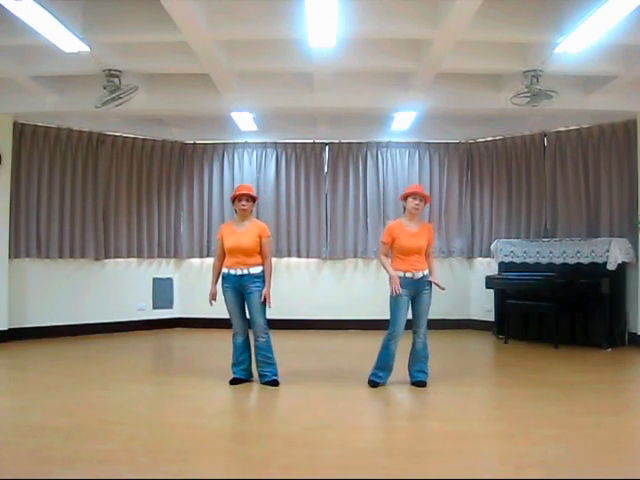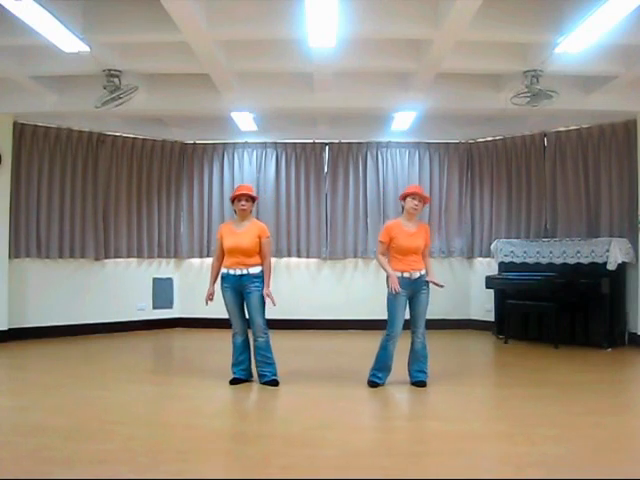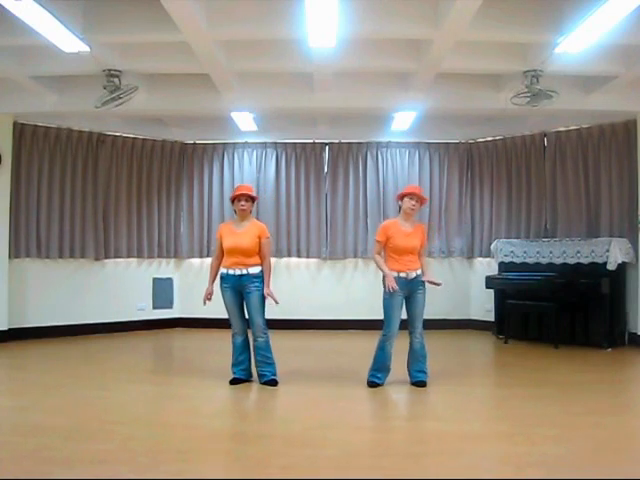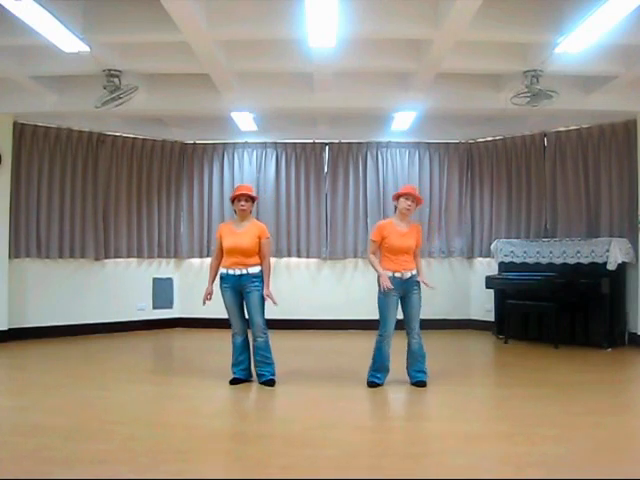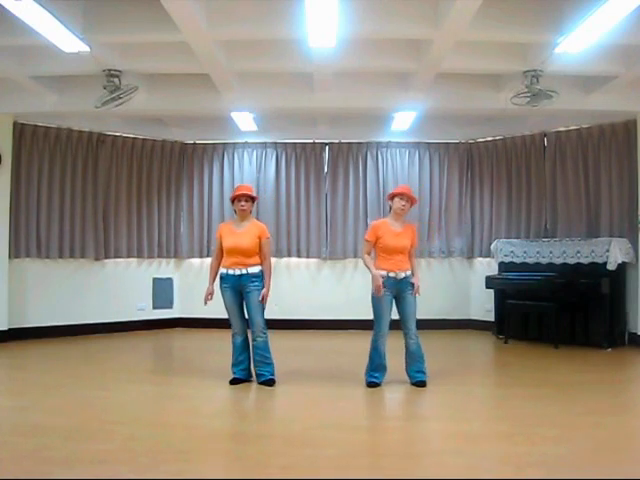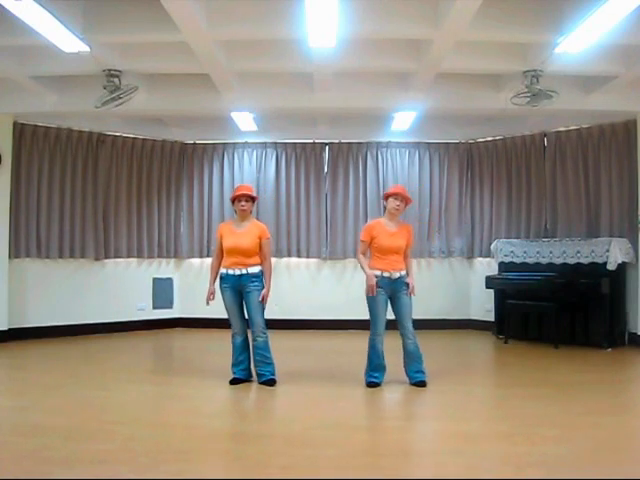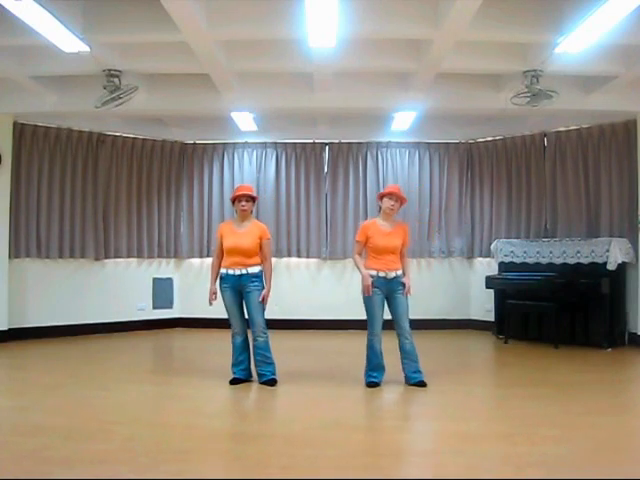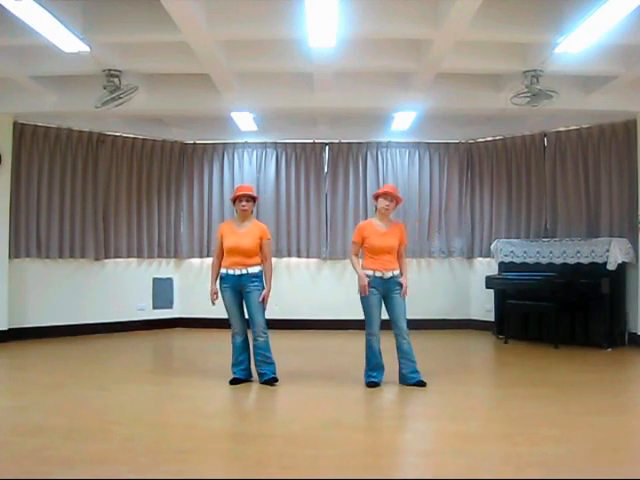
dt=0.1s
person 1, frame 1
left shoulder: (428, 228)
right shoulder: (393, 227)
right elbow: (383, 255)
left wrist: (433, 275)
right wrist: (392, 274)
left hip: (423, 282)
right hip: (402, 282)
left knee: (420, 331)
right knee: (396, 330)
left ankle: (418, 374)
right ankle: (379, 374)
person 1, frame 2
left shoulder: (424, 229)
right shoulder: (391, 226)
right elbow: (380, 255)
left wrist: (430, 275)
right wrist: (390, 274)
left hip: (420, 282)
right hip: (399, 282)
left knee: (419, 331)
right knee: (394, 331)
left ankle: (418, 374)
right ankle: (378, 375)
person 1, frame 3
left shoulder: (421, 229)
right shoulder: (387, 226)
right elbow: (376, 254)
left wrist: (425, 274)
right wrist: (387, 273)
left hip: (416, 282)
right hip: (395, 282)
left knee: (416, 331)
right knee: (390, 331)
left ankle: (418, 374)
right ankle: (377, 375)
person 1, frame 4
left shoulder: (416, 229)
right shoulder: (382, 226)
right elbow: (372, 254)
left wrist: (421, 275)
right wrist: (381, 273)
left hip: (411, 281)
right hip: (390, 282)
left knee: (414, 330)
right knee: (386, 331)
left ankle: (417, 374)
right ankle: (377, 375)
person 1, frame 5
left shoulder: (411, 229)
right shoulder: (377, 226)
right elbow: (366, 254)
left wrist: (415, 276)
right wrist: (375, 273)
left hip: (405, 282)
right hip: (384, 281)
left knee: (411, 330)
right knee: (381, 331)
left ankle: (417, 374)
right ankle: (375, 375)
person 1, frame 6
left shoulder: (406, 229)
right shoulder: (372, 226)
right elbow: (360, 254)
left wrist: (411, 277)
right wrist: (368, 273)
left hip: (400, 281)
right hip: (378, 281)
left knee: (408, 330)
right knee: (377, 331)
left ankle: (415, 374)
right ankle: (375, 375)
person 1, frame 7
left shoulder: (402, 228)
right shoulder: (367, 226)
right elbow: (357, 254)
left wrist: (407, 277)
right wrist: (364, 273)
left hip: (396, 281)
right hip: (375, 281)
left knee: (404, 329)
right knee: (374, 331)
left ankle: (413, 374)
right ankle: (374, 375)
person 1, frame 8
left shoulder: (399, 228)
right shoulder: (363, 227)
left elbow: (401, 256)
right elbow: (354, 255)
left wrist: (404, 277)
right wrist: (360, 274)
left hip: (393, 281)
right hip: (371, 281)
left knee: (402, 329)
right knee: (373, 331)
left ankle: (410, 375)
right ankle: (374, 375)
person 2, frame 1
left shoulder: (261, 228)
right shoulder: (224, 229)
left elbow: (267, 259)
right elbow: (219, 258)
left wrist: (267, 286)
right wrist: (213, 285)
left hip: (254, 279)
right hip: (230, 280)
left knee: (260, 328)
right knee: (238, 329)
left ankle: (268, 373)
right ankle: (241, 372)
person 2, frame 2
left shoulder: (260, 228)
right shoulder: (224, 229)
left elbow: (266, 259)
right elbow: (218, 258)
left wrist: (266, 286)
right wrist: (211, 284)
left hip: (253, 279)
right hip: (229, 280)
left knee: (259, 328)
right knee: (238, 329)
left ankle: (267, 373)
right ankle: (241, 372)
person 2, frame 3
left shoulder: (260, 228)
right shoulder: (223, 228)
left elbow: (266, 260)
right elbow: (217, 258)
left wrist: (267, 286)
right wrist: (210, 284)
left hip: (253, 279)
right hip: (229, 280)
left knee: (259, 328)
right knee: (237, 329)
left ankle: (267, 373)
right ankle: (241, 372)
person 2, frame 4
left shoulder: (260, 228)
right shoulder: (223, 228)
left elbow: (265, 260)
right elbow: (216, 258)
left wrist: (267, 286)
right wrist: (210, 284)
left hip: (252, 279)
right hip: (228, 280)
left knee: (259, 328)
right knee: (237, 329)
left ankle: (265, 373)
right ankle: (241, 372)
person 2, frame 5
left shoulder: (260, 228)
right shoulder: (223, 228)
left elbow: (266, 260)
right elbow: (217, 258)
left wrist: (266, 286)
right wrist: (210, 284)
left hip: (252, 279)
right hip: (228, 280)
left knee: (258, 327)
right knee: (237, 329)
left ankle: (265, 373)
right ankle: (241, 372)
person 2, frame 6
left shoulder: (261, 228)
right shoulder: (223, 228)
left elbow: (266, 260)
right elbow: (217, 258)
left wrist: (267, 286)
right wrist: (211, 284)
left hip: (252, 279)
right hip: (228, 280)
left knee: (258, 327)
right knee: (237, 329)
left ankle: (265, 373)
right ankle: (241, 372)
person 2, frame 7
left shoulder: (261, 228)
right shoulder: (224, 228)
left elbow: (267, 260)
right elbow: (217, 258)
left wrist: (267, 286)
right wrist: (212, 284)
left hip: (252, 279)
right hip: (229, 280)
left knee: (259, 327)
right knee: (237, 329)
left ankle: (266, 373)
right ankle: (241, 372)
person 2, frame 8
left shoulder: (261, 229)
right shoulder: (224, 228)
left elbow: (267, 260)
right elbow: (217, 258)
left wrist: (268, 287)
right wrist: (213, 283)
left hip: (252, 279)
right hip: (228, 279)
left knee: (259, 327)
right knee: (237, 329)
left ankle: (266, 372)
right ankle: (241, 372)
